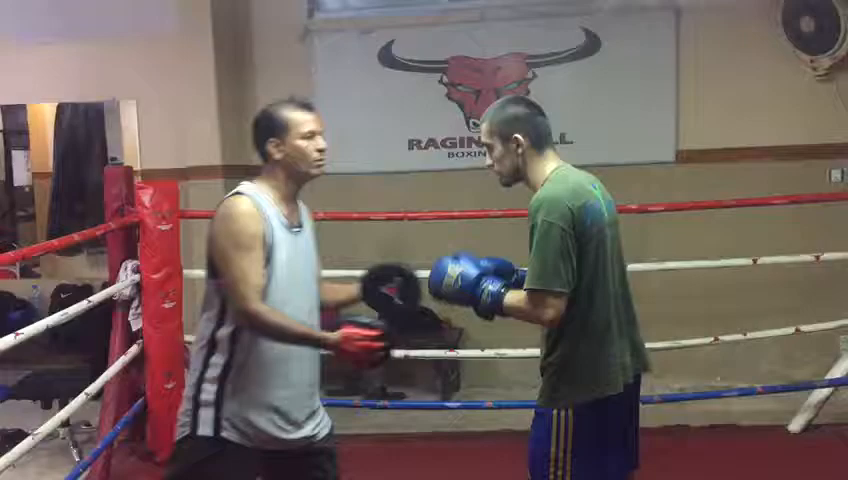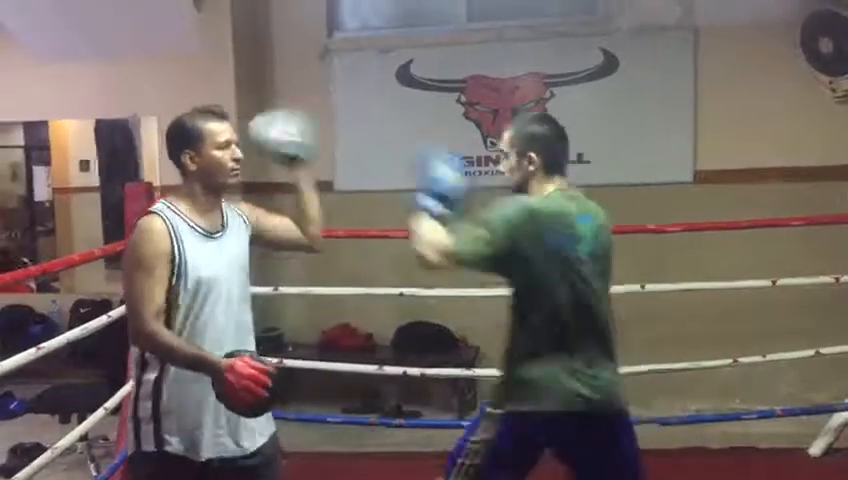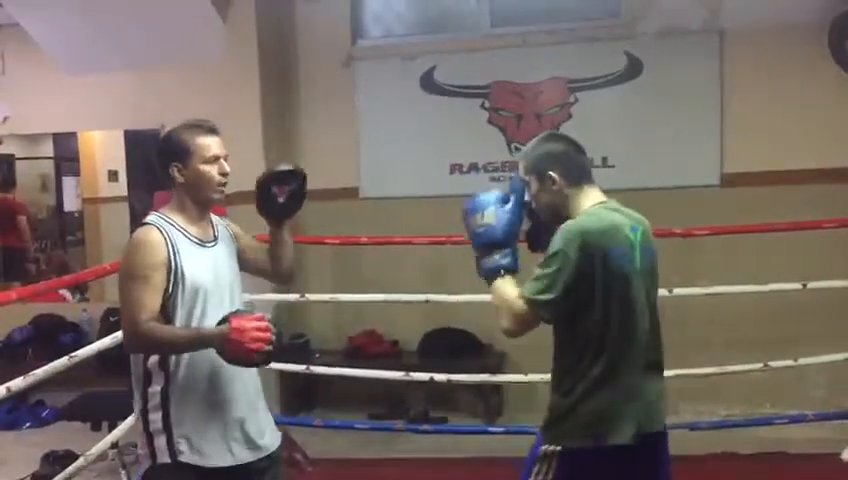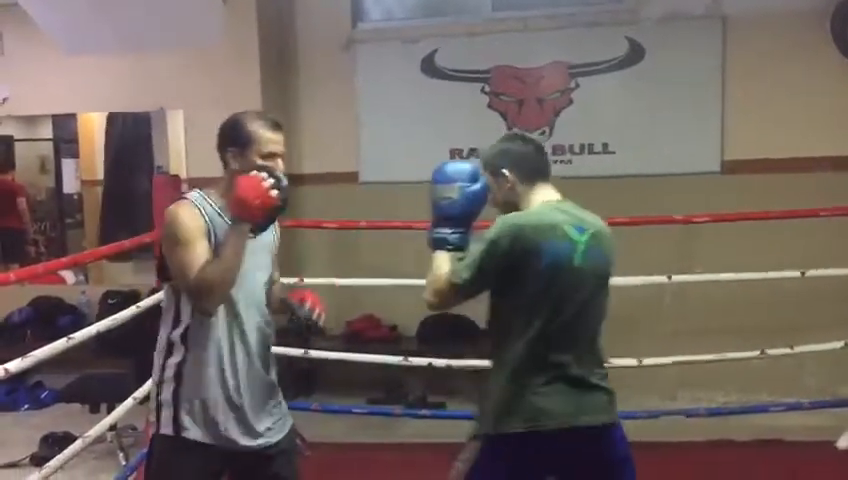
dt=0.7s
person 1, frame 1
left shoulder: (300, 211)
right shoulder: (242, 211)
right elbow: (248, 310)
left wrist: (365, 290)
right wrist: (334, 340)
right hip: (227, 410)
person 1, frame 2
left shoulder: (240, 217)
right shoulder: (157, 230)
left elbow: (310, 237)
right elbow: (144, 329)
left wrist: (300, 174)
right wrist: (220, 366)
right hip: (174, 429)
person 1, frame 3
left shoulder: (225, 231)
right shoulder: (151, 241)
left elbow: (282, 271)
right elbow: (137, 333)
left wrist: (280, 221)
right wrist: (216, 336)
right hip: (182, 429)
person 1, frame 4
left shoulder: (266, 219)
right shoulder: (187, 214)
right elbow: (207, 296)
left wrist: (293, 300)
right wrist: (242, 225)
left hip: (259, 403)
right hip: (193, 406)
person 2, frame 1
left shoulder: (552, 201)
right shoulder: (587, 184)
left elbow: (548, 308)
left wrist: (485, 292)
right wrist: (512, 276)
left hip: (581, 379)
right hip: (617, 368)
person 2, frame 2
left shoulder: (525, 214)
right shoulder: (595, 218)
left elbow: (432, 252)
left wrist: (430, 203)
left hip: (533, 396)
right hip: (600, 393)
person 2, frame 3
left shoulder: (578, 234)
right shoulder: (636, 225)
left elbow: (515, 321)
left wrist: (495, 254)
right wrist: (543, 233)
left hip: (586, 427)
right hip: (645, 418)
person 2, frame 4
left shoulder: (515, 230)
right shoulder: (599, 231)
left elbow: (437, 295)
left wrist: (447, 229)
left hip: (523, 419)
right hip: (593, 413)
